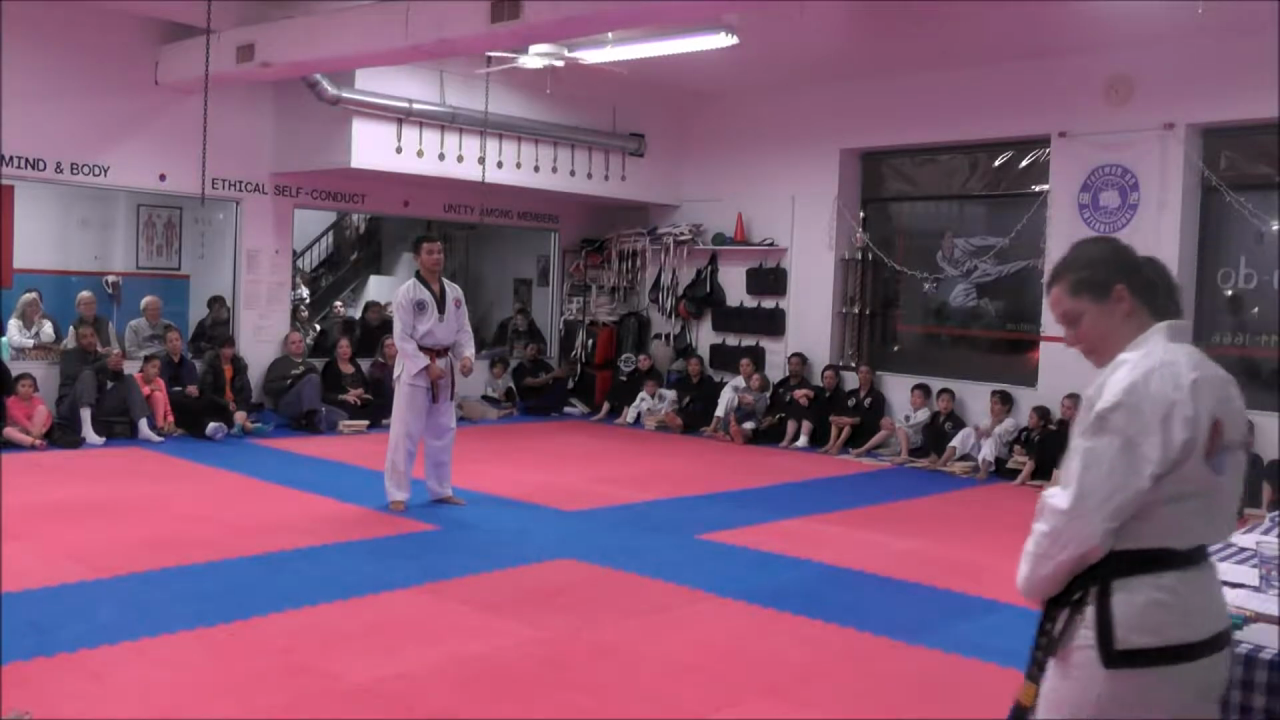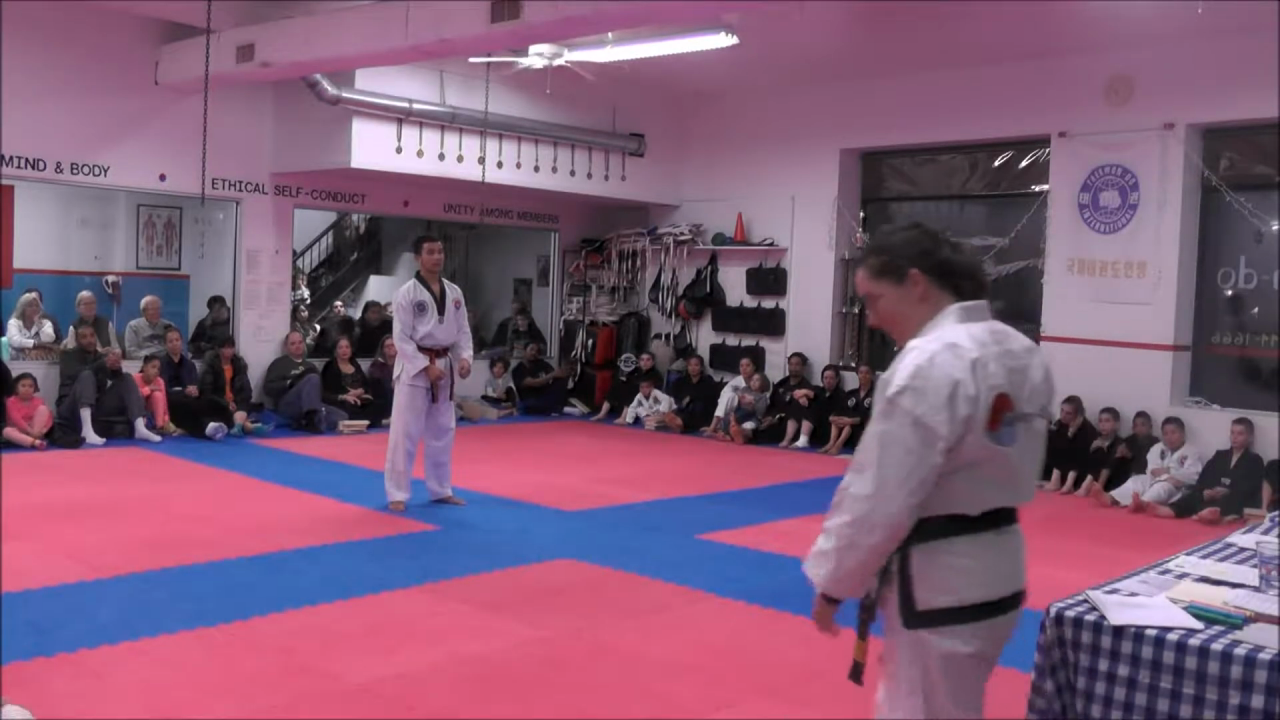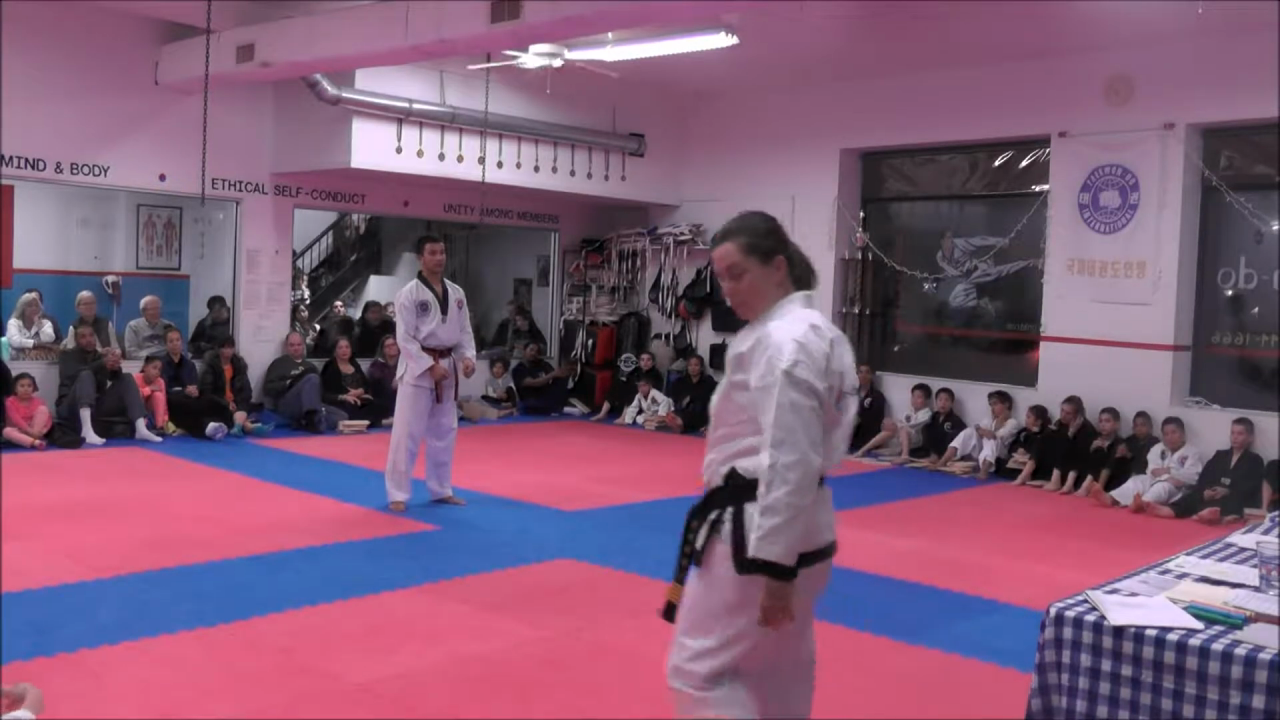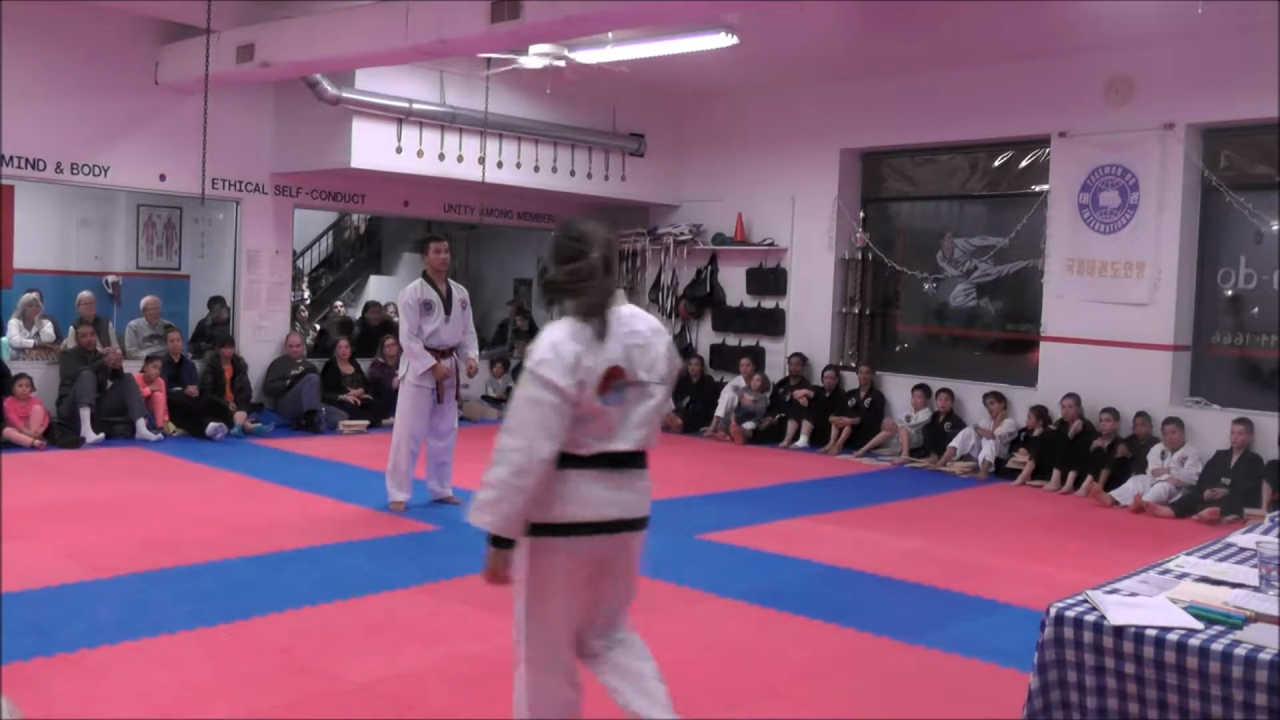
dt=0.5s
person 1, frame 1
left shoulder: (1135, 382)
right shoulder: (1212, 379)
left elbow: (1082, 513)
left wrist: (1036, 579)
left hip: (1127, 622)
right hip: (1193, 613)
person 1, frame 2
left shoulder: (926, 366)
right shoulder: (1022, 352)
left elbow: (878, 498)
right elbow: (1009, 465)
left wrist: (831, 583)
left hip: (939, 578)
right hip: (997, 564)
person 1, frame 3
left shoulder: (782, 342)
right shoulder: (813, 331)
left elbow: (789, 463)
left wrist: (775, 566)
left hip: (761, 532)
right hip: (798, 528)
left knee: (700, 670)
right knee: (782, 673)
person 1, frame 4
left shoulder: (557, 344)
right shoulder: (652, 332)
left elbow: (525, 448)
left wrist: (500, 535)
left hip: (564, 508)
right hip: (626, 501)
left knee: (545, 647)
right knee: (604, 633)
person 2, frame 1
left shoulder: (454, 292)
right shoulder: (408, 292)
left elbow: (463, 329)
right elbow: (402, 337)
left wrist: (466, 356)
right wrist: (426, 365)
left hip: (445, 366)
right hip: (415, 367)
left knee: (443, 432)
right knee: (406, 432)
left ankle: (440, 489)
right ankle: (397, 493)
person 2, frame 2
left shoulder: (454, 292)
right shoulder: (407, 293)
left elbow: (462, 331)
right elbow: (401, 337)
left wrist: (464, 358)
right wrist: (425, 366)
left hip: (444, 366)
right hip: (414, 368)
left knee: (443, 432)
right knee: (405, 433)
left ankle: (441, 489)
right ankle: (397, 493)
person 2, frame 3
left shoulder: (456, 293)
right shoulder: (410, 293)
left elbow: (464, 331)
right elbow: (405, 338)
left wrist: (467, 357)
right wrist: (430, 366)
left hip: (447, 367)
right hip: (418, 368)
left knee: (444, 432)
right knee: (407, 433)
left ankle: (441, 489)
right ankle: (398, 493)
person 2, frame 4
left shoulder: (460, 293)
right shoulder: (413, 292)
left elbow: (467, 332)
right elbow: (408, 337)
left wrist: (470, 358)
right wrist: (433, 365)
left hip: (449, 367)
right hip: (420, 368)
left knee: (444, 433)
right knee: (408, 432)
left ankle: (441, 489)
right ankle: (398, 493)
